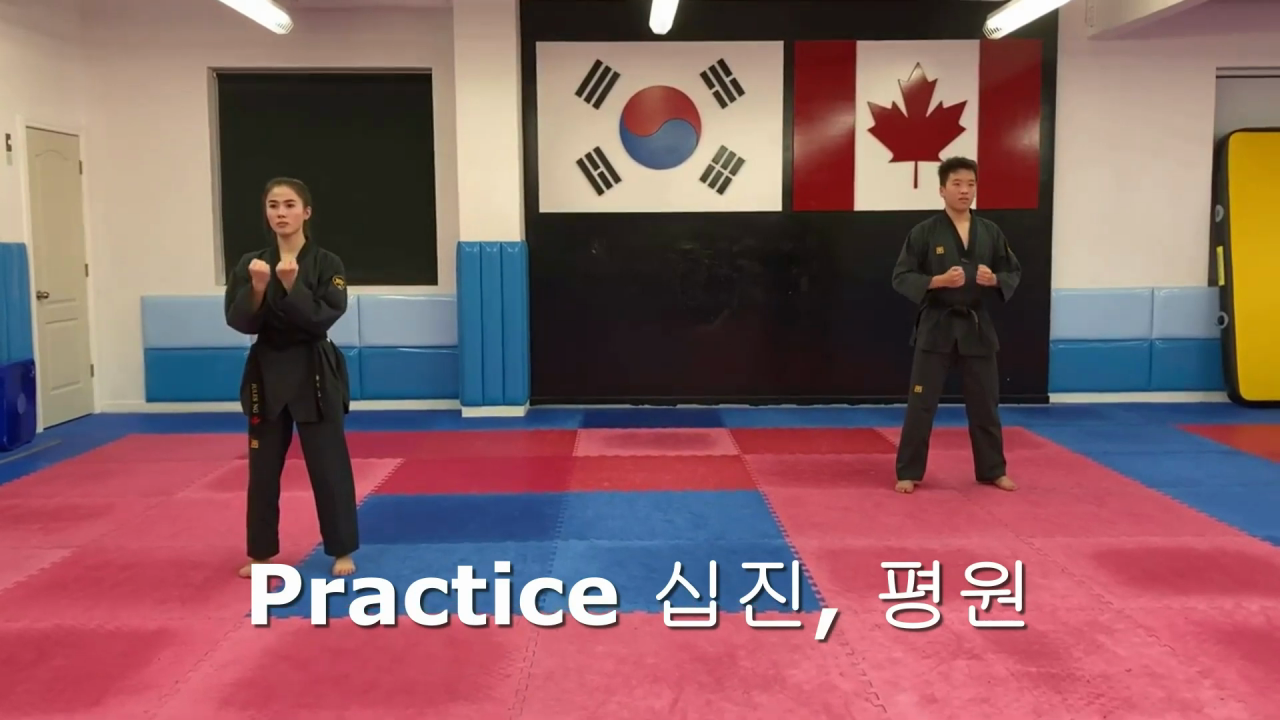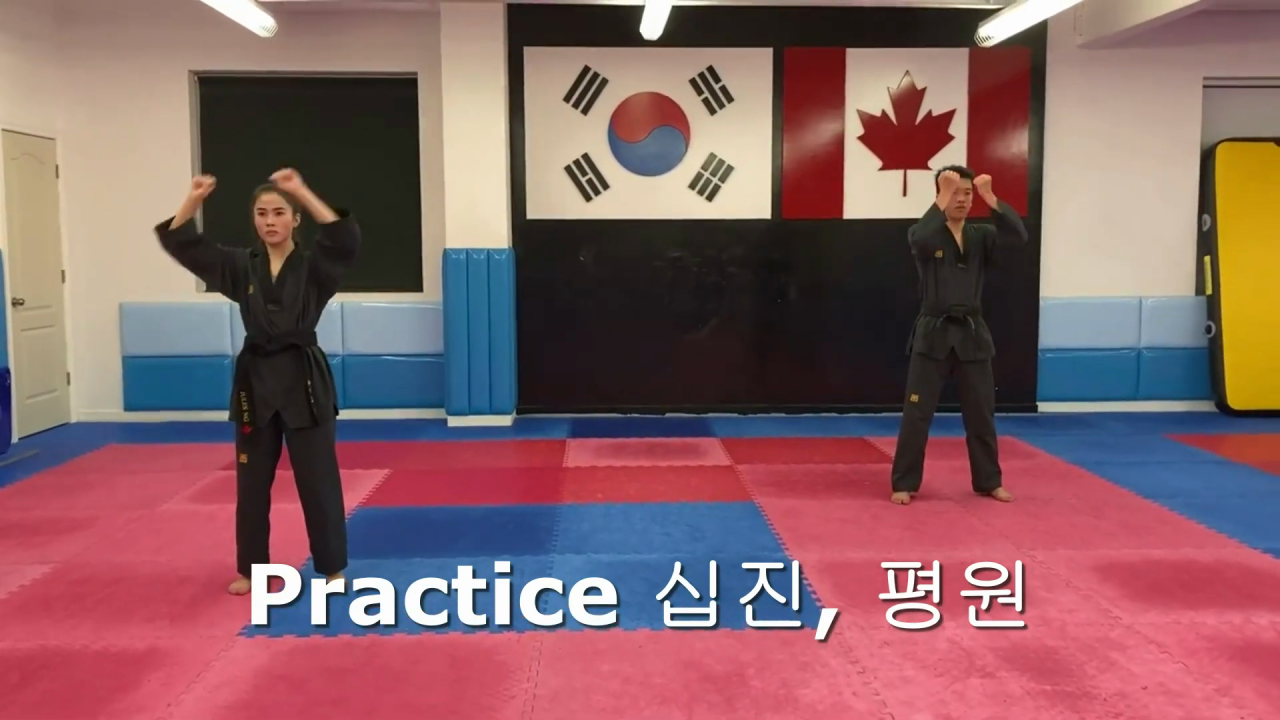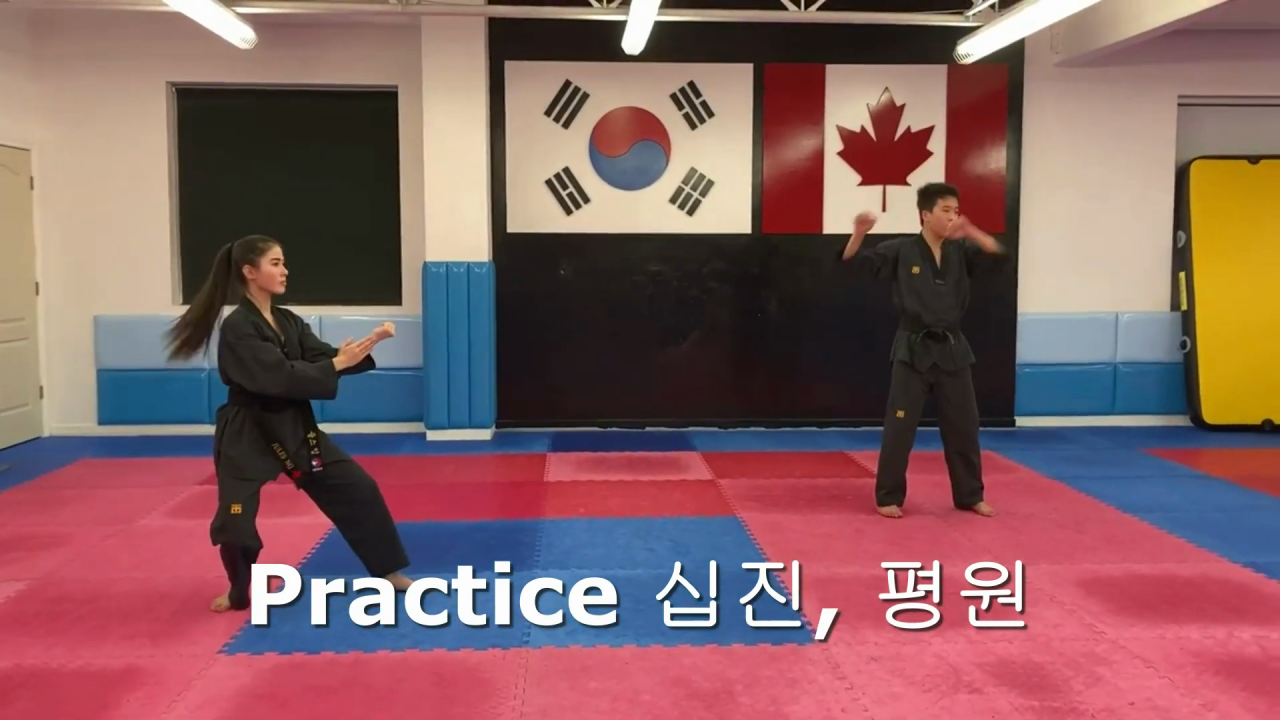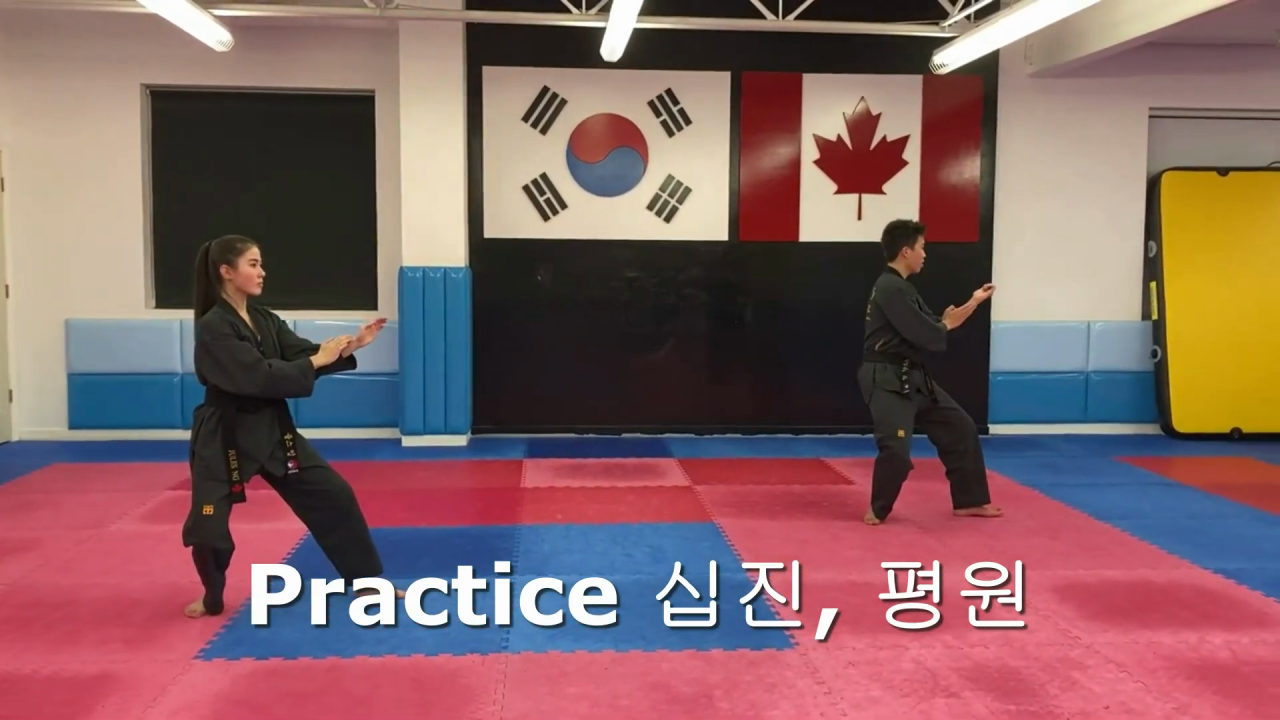
dt=1s
person 1, frame 1
left shoulder: (326, 263)
right shoulder: (251, 263)
left elbow: (327, 314)
right elbow: (237, 320)
left wrist: (293, 285)
right wrist: (256, 289)
left hip: (314, 370)
right hip: (267, 371)
left knee: (329, 465)
right knee: (263, 467)
left ankle: (341, 550)
right ankle: (261, 552)
person 1, frame 2
left shoulder: (315, 266)
right shoulder: (240, 266)
left elbow: (345, 239)
right elbow: (182, 243)
left wrist: (303, 193)
right wrist: (194, 199)
left hip: (304, 376)
right hip: (256, 377)
left knee: (318, 477)
right knee: (253, 479)
left ankle: (333, 569)
right ankle: (251, 568)
person 1, frame 3
left shoulder: (289, 321)
right shoulder: (237, 329)
left elbow: (323, 361)
right elbow: (282, 378)
left wrist: (366, 344)
right wrist: (338, 363)
left hip: (295, 428)
right hip: (247, 435)
left knee: (359, 489)
right knee: (235, 525)
left ankle: (389, 572)
right ankle: (238, 591)
person 1, frame 4
left shoulder: (265, 320)
right shoulder: (213, 328)
left elbow: (301, 356)
right elbow: (257, 376)
left wrist: (349, 346)
right wrist: (317, 360)
left hip: (272, 428)
right hip: (225, 435)
left knee: (333, 495)
right knee: (208, 524)
left ankle: (365, 579)
right ankle: (212, 597)
person 2, frame 1
left shoulder: (990, 232)
right shoulder: (924, 232)
left elbow: (1014, 272)
right elbow: (901, 277)
left wrist: (996, 279)
right wrist: (938, 281)
left hip: (978, 326)
right hip: (937, 325)
left knee: (985, 403)
right knee: (921, 403)
left ankle: (992, 470)
right ankle: (908, 473)
person 2, frame 2
left shoulder: (982, 236)
right shoulder: (922, 232)
left elbow: (1019, 235)
right elbow: (924, 238)
left wrist: (990, 199)
right wrist: (943, 197)
left hip: (972, 333)
right hip: (933, 333)
left knee: (981, 413)
right knee: (917, 412)
left ankle: (989, 481)
right ankle: (904, 483)
person 2, frame 3
left shoulder: (962, 251)
right shoulder: (900, 251)
left elbow: (1002, 254)
right elbow: (852, 262)
left wrist: (971, 233)
right wrist: (859, 232)
left hip: (952, 349)
right hip: (913, 349)
left knee: (964, 426)
right knee: (900, 426)
left ankle: (970, 496)
right ankle: (888, 498)
person 2, frame 4
left shoulder: (901, 287)
right shoulder: (890, 289)
left elbow: (929, 327)
right elbow: (926, 336)
left wrist: (973, 302)
right wrist: (947, 324)
left hip: (912, 378)
right hip: (886, 380)
left knee: (961, 429)
right knee: (896, 448)
left ankle: (969, 501)
right ankle: (879, 509)
